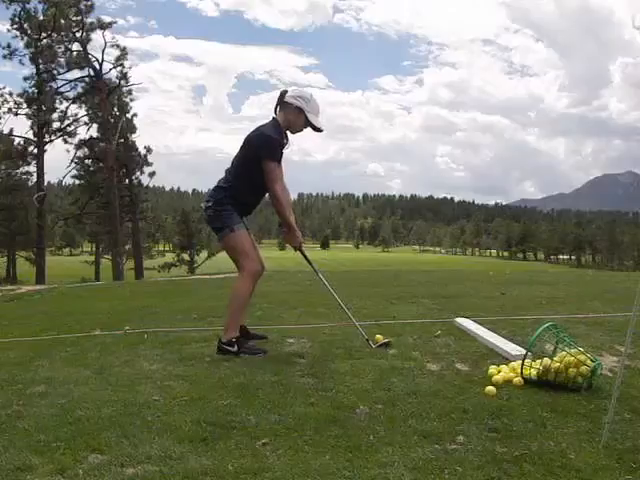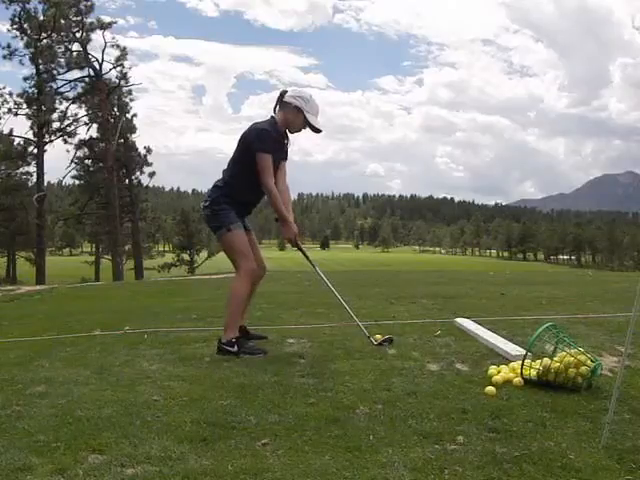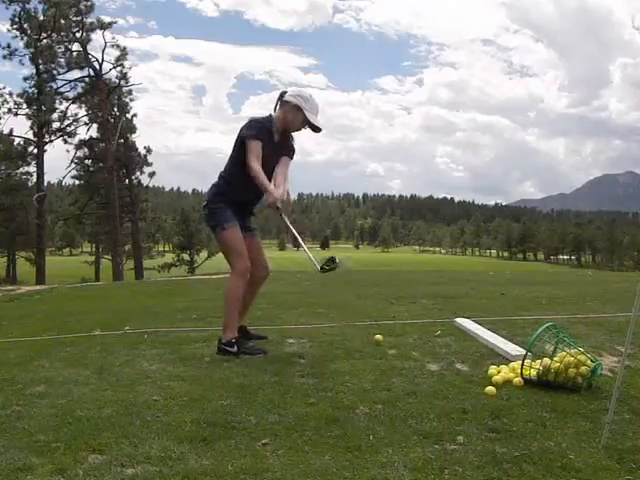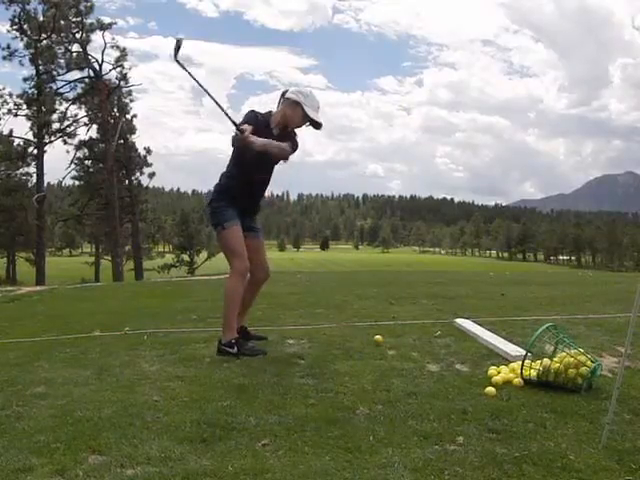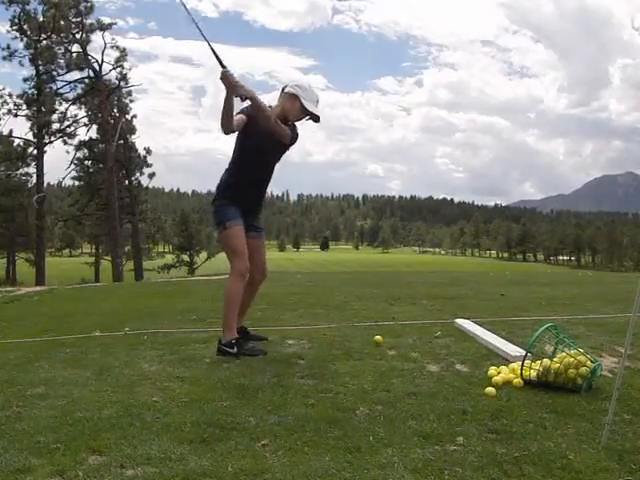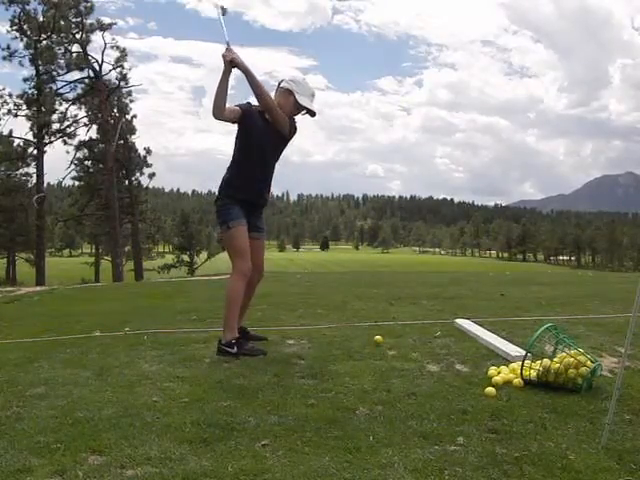
dt=0.4s
person 1, frame 1
left shoulder: (276, 138)
right shoulder: (268, 137)
left elbow: (281, 186)
right elbow: (274, 189)
left wrist: (292, 225)
right wrist: (290, 228)
left hip: (231, 209)
right hip: (223, 207)
left knee: (256, 268)
right knee: (250, 268)
left ankle: (237, 327)
right ankle: (228, 340)
person 1, frame 2
left shoulder: (281, 141)
right shoulder: (262, 132)
left elbow: (281, 185)
right elbow: (267, 183)
left wrist: (290, 221)
right wrist: (285, 221)
left hip: (236, 210)
right hip: (221, 205)
left knee: (258, 270)
right knee: (247, 268)
left ankle: (237, 327)
right ankle: (228, 340)
person 1, frame 3
left shoulder: (287, 145)
right shoulder: (256, 126)
left elbow: (281, 174)
right elbow: (253, 164)
left wrist: (279, 195)
right wrist: (268, 188)
left hip: (242, 210)
right hip: (221, 203)
left knee: (260, 271)
right knee: (242, 267)
left ankle: (237, 327)
right ankle: (228, 340)
person 1, frame 4
left shoulder: (290, 141)
right shoulder: (254, 118)
left elbow: (276, 148)
right elbow: (238, 142)
left wrist: (255, 141)
right wrist: (241, 137)
left hip: (248, 209)
right hip: (225, 201)
left knee: (261, 272)
right knee: (240, 267)
left ankle: (238, 327)
right ankle: (227, 340)
person 1, frame 5
left shoulder: (290, 134)
right shoulder: (250, 114)
left elbow: (272, 125)
right elbow: (227, 127)
left wrist: (249, 94)
right wrist: (230, 93)
left hip: (252, 208)
right hip: (228, 201)
left knee: (259, 272)
right knee: (241, 267)
left ankle: (238, 327)
right ankle: (228, 340)
person 1, frame 6
left shoulder: (289, 128)
right shoulder: (248, 112)
left elbow: (268, 105)
right elbow: (219, 113)
left wrist: (245, 69)
right wrist: (227, 71)
left hip: (255, 207)
right hip: (231, 201)
left knee: (256, 272)
right knee: (243, 268)
left ankle: (238, 328)
right ankle: (228, 340)
